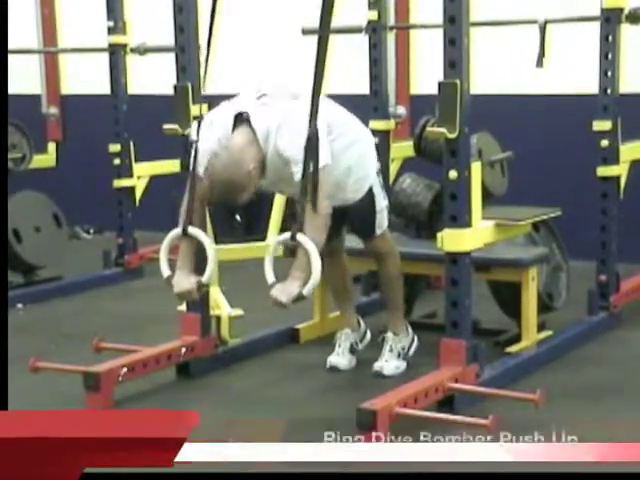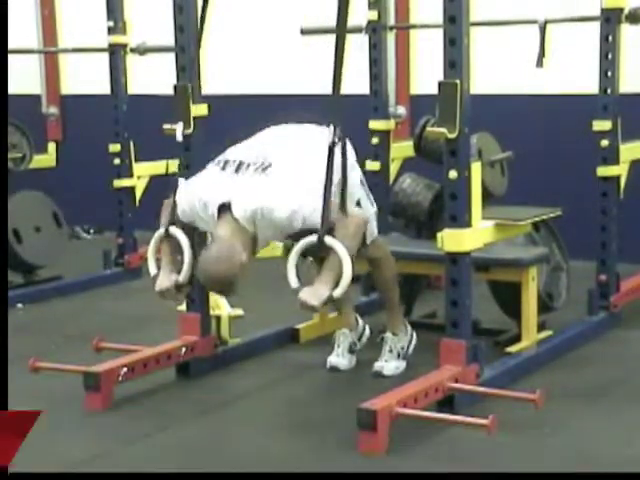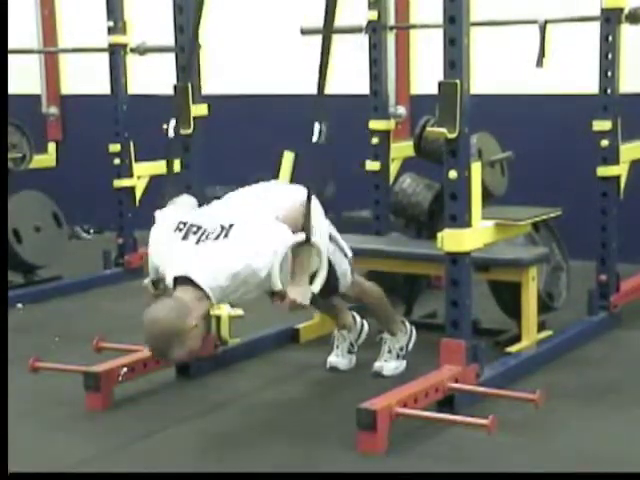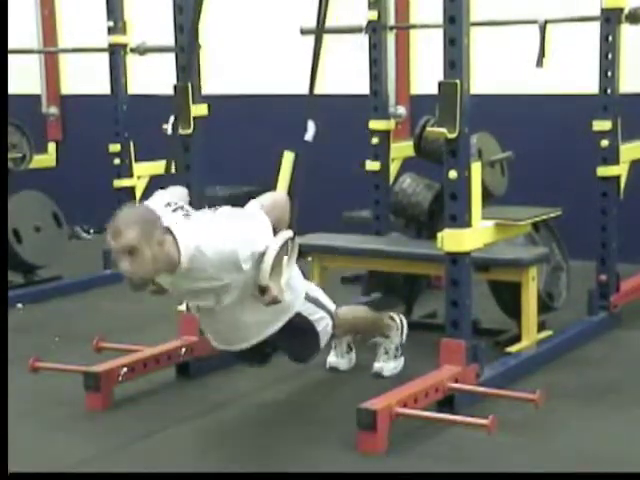
dt=0.4s
person 1, frame 1
left shoulder: (293, 135)
right shoulder: (213, 134)
left elbow: (318, 209)
right elbow: (196, 199)
left wrist: (296, 280)
right wrist: (184, 269)
left hip: (351, 163)
right hip: (313, 177)
left knee: (377, 245)
right knee: (329, 248)
left ankle: (400, 333)
right ankle: (351, 329)
person 1, frame 2
left shoulder: (280, 205)
right shoulder: (196, 199)
left elbow: (355, 220)
right elbow: (170, 206)
left wrist: (322, 286)
right wrist: (167, 269)
left hip: (331, 158)
left knee: (370, 250)
left ankle: (399, 333)
right ankle: (350, 328)
person 1, frame 3
left shoulder: (238, 268)
right shoulder: (160, 249)
left elbow: (299, 208)
right elbow: (182, 202)
left wrist: (300, 283)
left hip: (292, 213)
left knee: (345, 286)
left ankle: (398, 332)
right ankle: (348, 327)
person 1, frame 4
left shoulder: (218, 246)
right shoulder: (147, 224)
left elbow: (279, 200)
right elbow: (178, 192)
left hip: (271, 295)
left knee: (329, 325)
left ankle: (391, 329)
right ankle: (341, 335)
